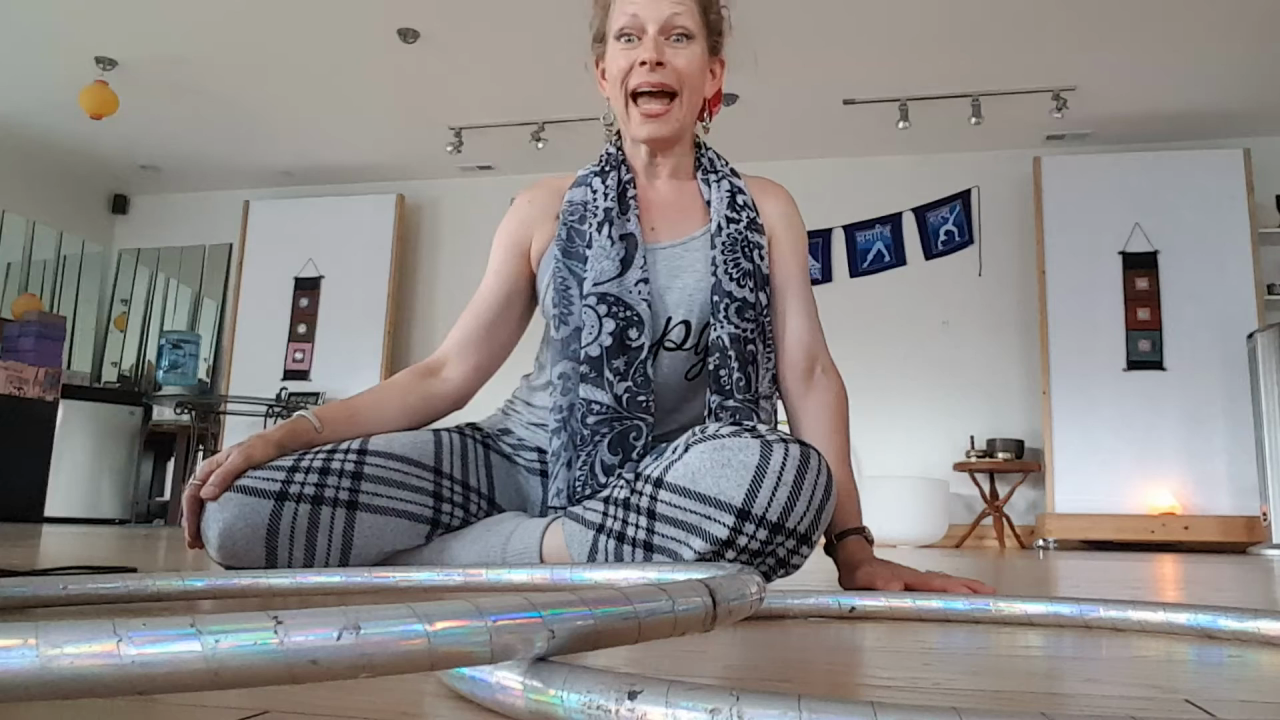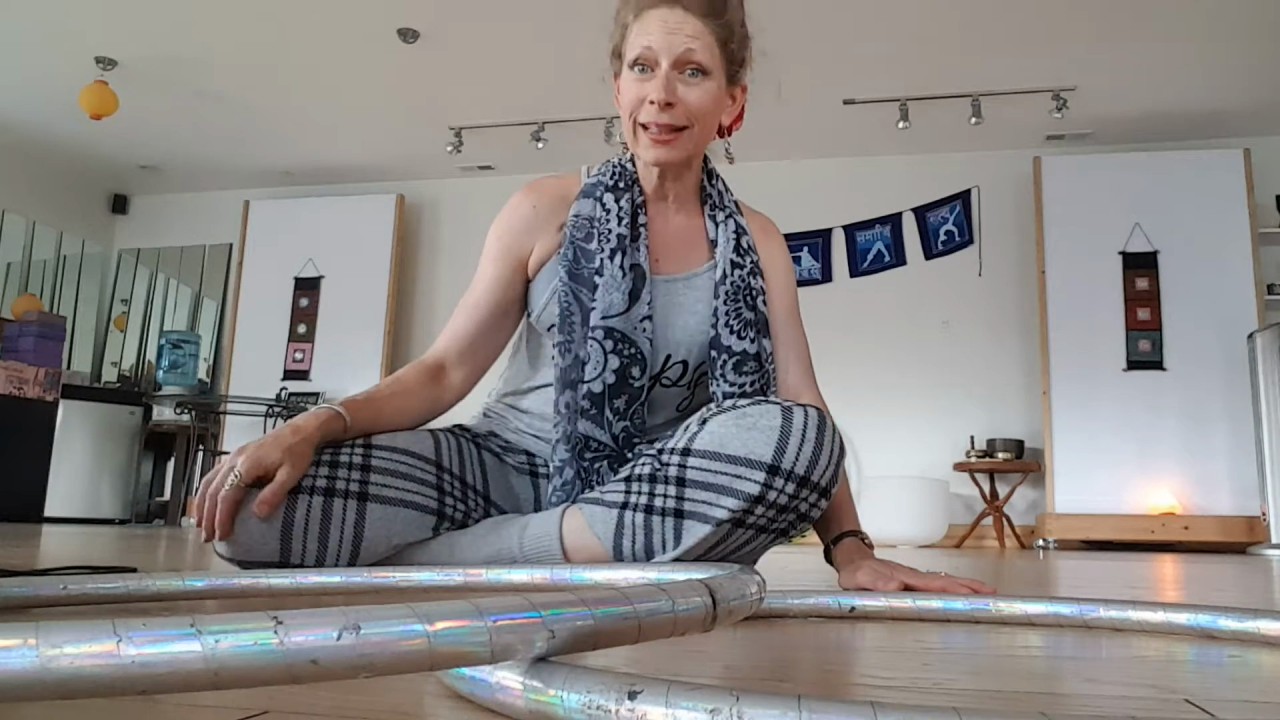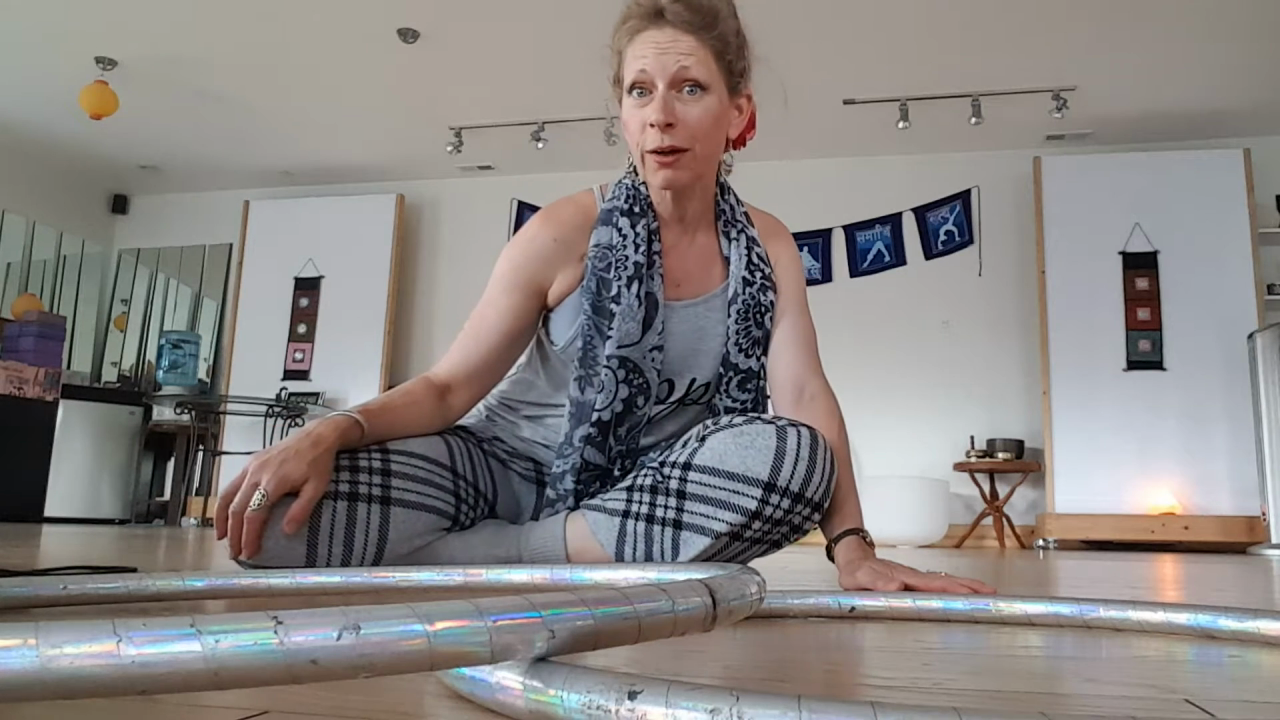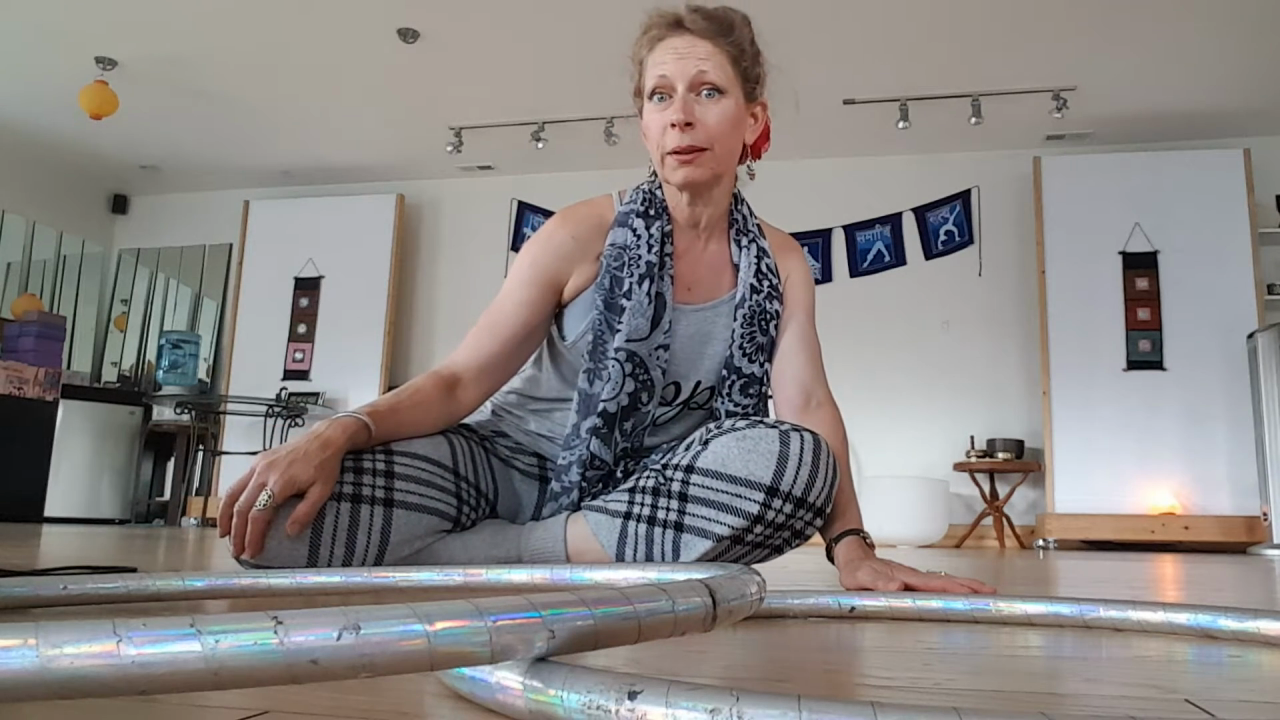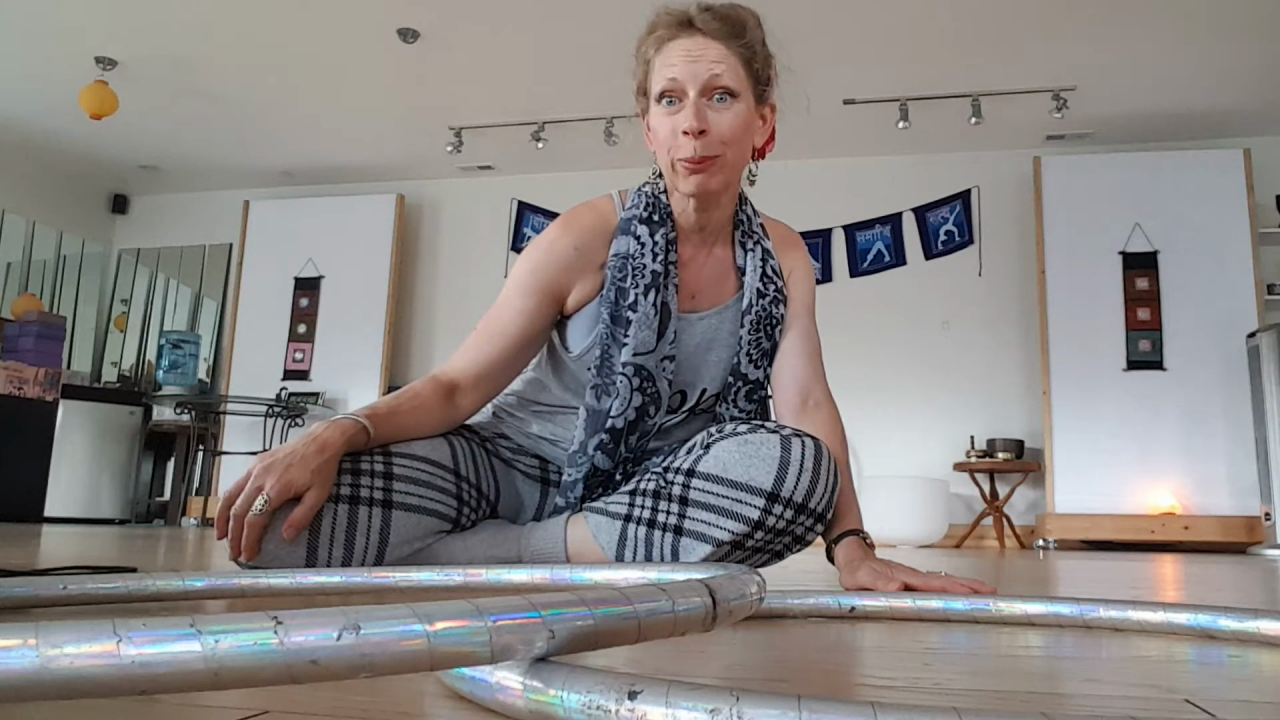
dt=1s
person 1, frame 1
left shoulder: (763, 209)
right shoulder: (545, 209)
left elbow: (808, 375)
right elbow: (448, 372)
left wrist: (852, 545)
right wrist: (289, 435)
left hip: (668, 490)
right hip: (531, 463)
left knee: (783, 477)
right knee: (238, 515)
left ankle: (425, 567)
person 1, frame 2
left shoulder: (755, 241)
right shoulder: (546, 210)
left elbow: (802, 407)
right elbow: (444, 370)
left wrist: (851, 551)
right wrist: (316, 425)
left hip: (644, 492)
right hip: (511, 466)
left knee: (791, 439)
right knee: (258, 509)
left ankle: (454, 564)
person 1, frame 3
left shoulder: (766, 247)
right shoulder: (566, 234)
left elbow: (804, 397)
right elbow: (448, 387)
left wrist: (852, 549)
right wrist: (331, 432)
left hip: (649, 492)
right hip: (512, 466)
left knee: (790, 456)
right knee: (278, 516)
left ankle: (490, 559)
person 1, frame 4
left shoulder: (779, 262)
right shoulder: (584, 234)
left elbow: (806, 406)
right elbow: (459, 381)
left wrist: (851, 548)
right wrist: (338, 433)
left hip: (650, 493)
right hip: (518, 463)
left knee: (792, 460)
right knee: (283, 516)
left ankle: (485, 558)
person 1, frame 5
left shoulder: (781, 257)
right shoulder: (589, 237)
left elbow: (806, 405)
right elbow: (457, 387)
left wrist: (852, 549)
right wrist: (335, 437)
left hip: (650, 493)
right hip: (521, 465)
left knee: (793, 467)
right knee: (284, 520)
left ankle: (484, 561)
